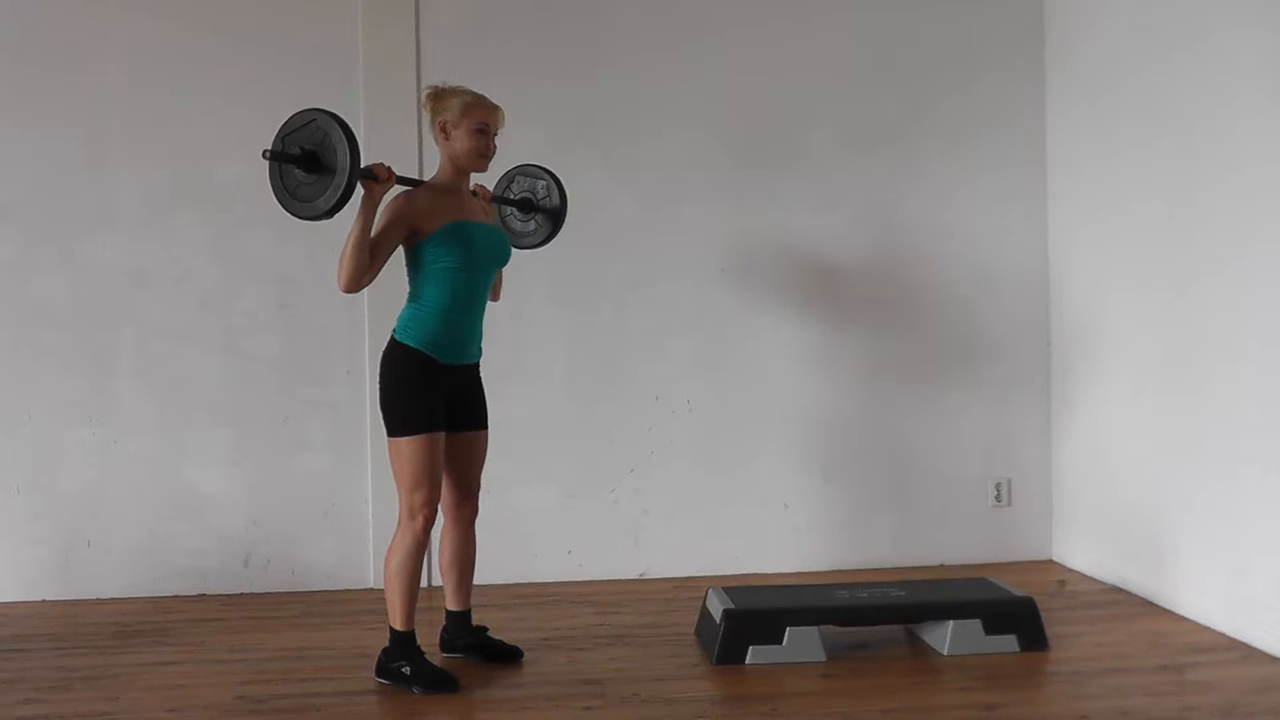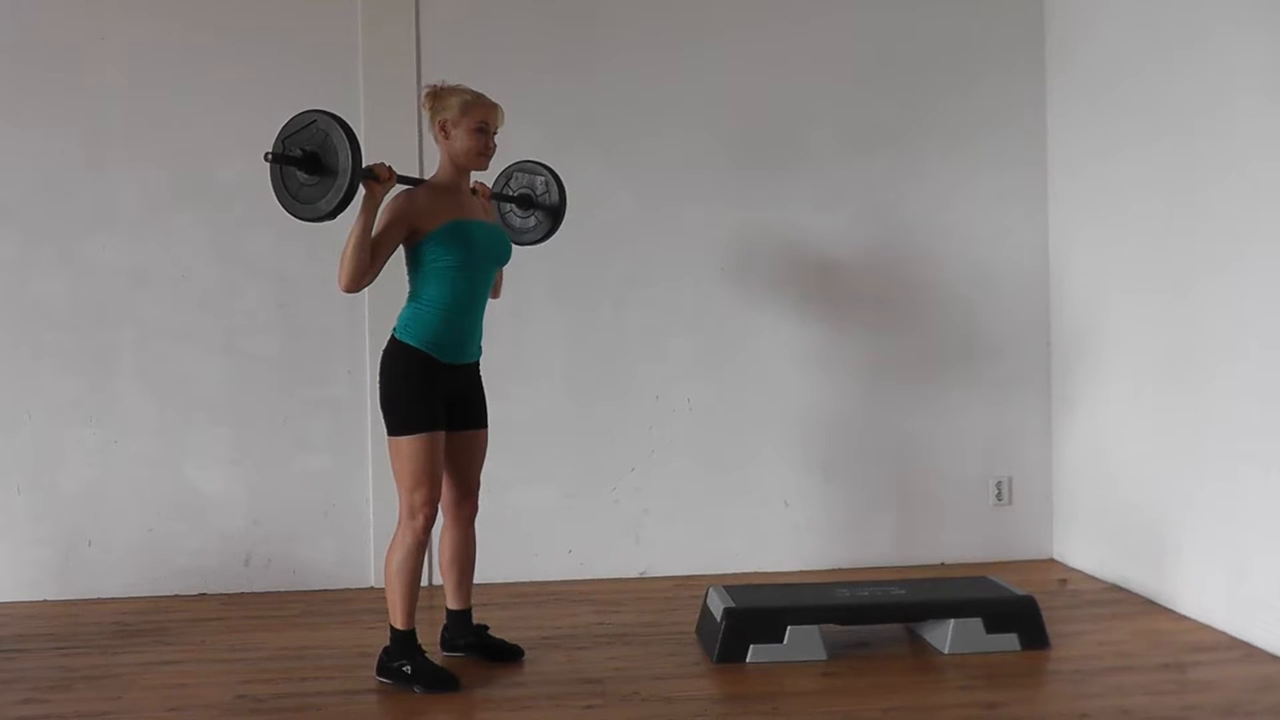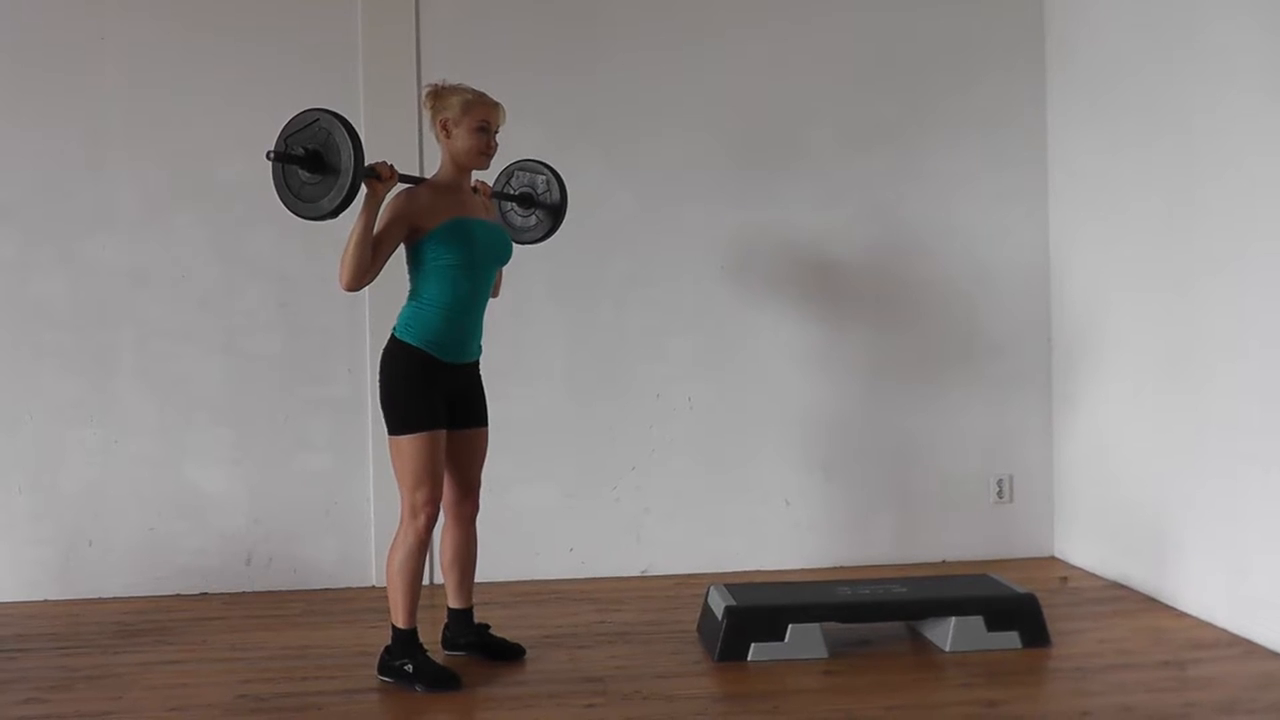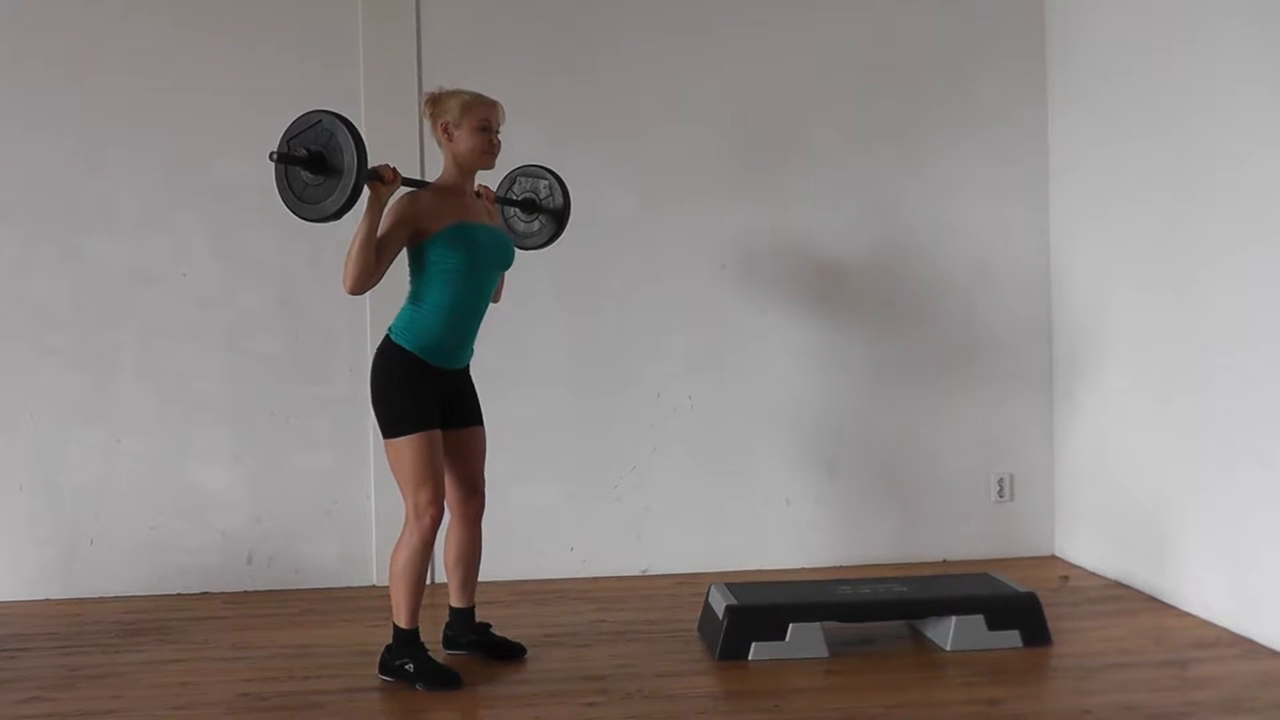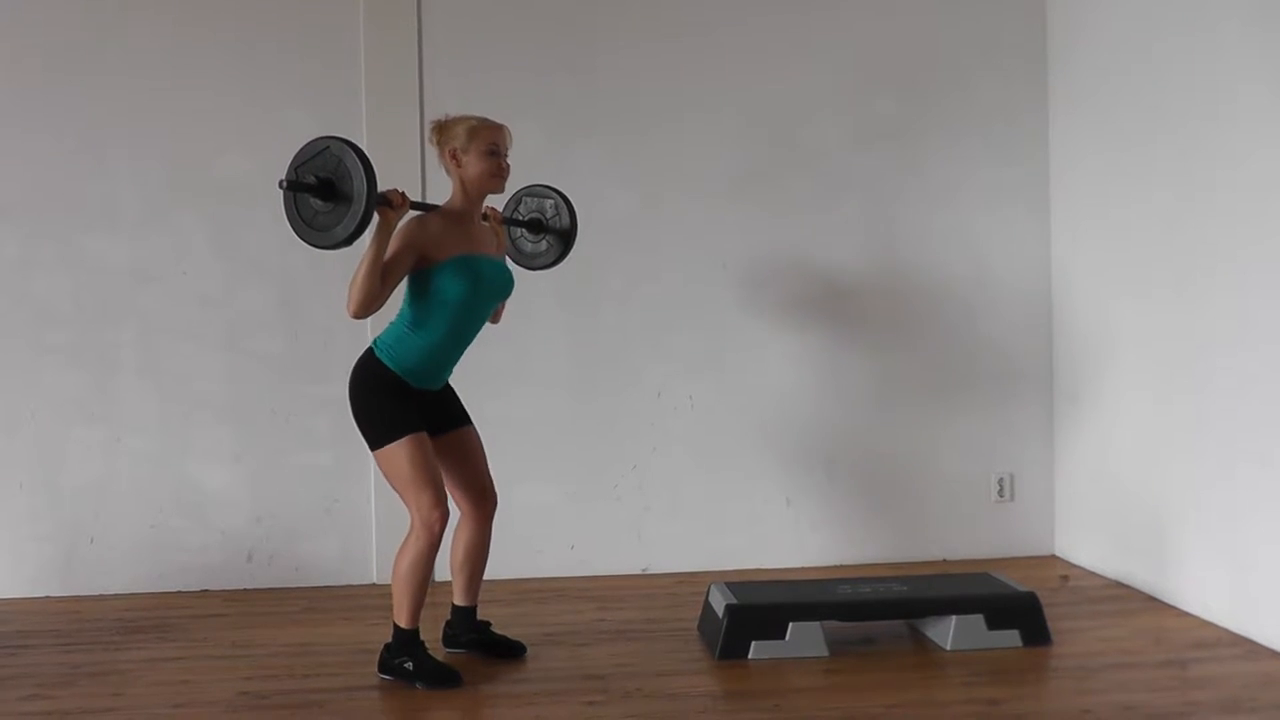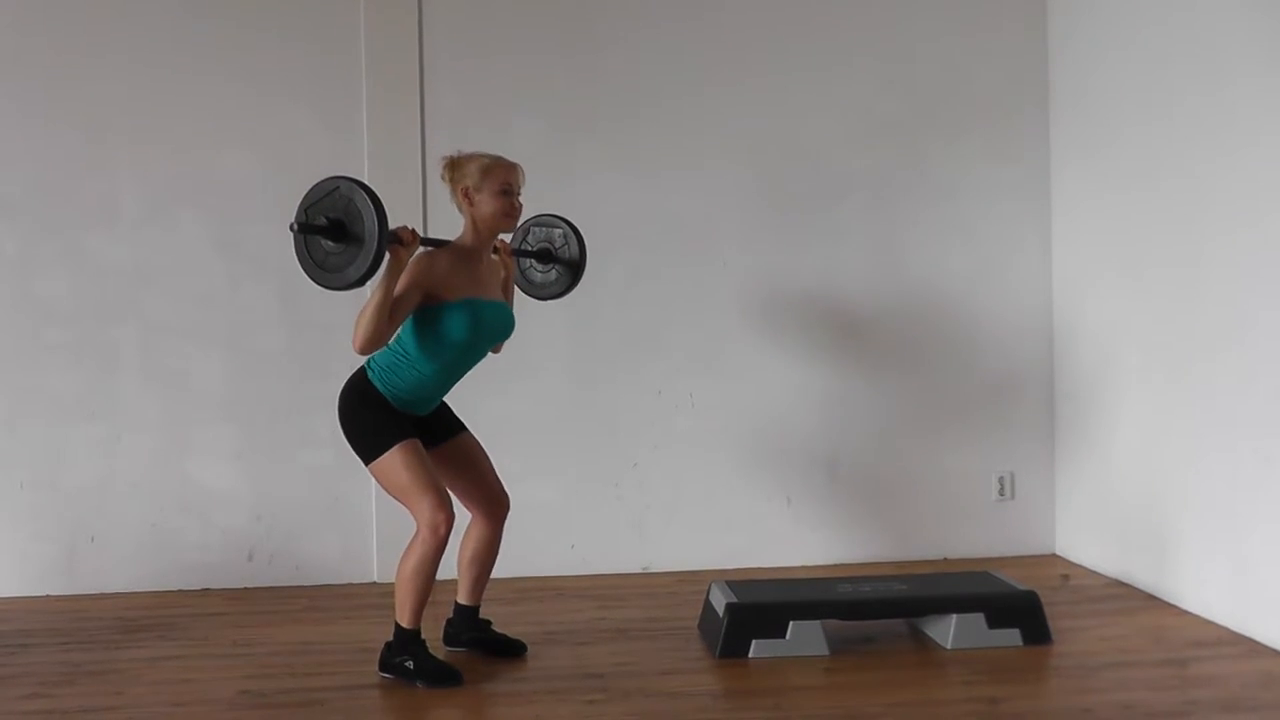
dt=0.3s
person 1, frame 1
left shoulder: (479, 205)
right shoulder: (413, 204)
right elbow: (352, 279)
right wrist: (370, 199)
left hip: (463, 369)
right hip: (415, 367)
left knee: (464, 505)
right knee: (420, 513)
left ankle: (460, 627)
right ankle: (398, 652)
person 1, frame 2
left shoulder: (479, 205)
right shoulder: (413, 204)
right elbow: (352, 281)
right wrist: (371, 201)
left hip: (463, 369)
right hip: (415, 367)
left knee: (463, 505)
right knee: (420, 513)
left ankle: (460, 627)
right ankle: (398, 652)
person 1, frame 3
left shoulder: (480, 203)
right shoulder: (413, 202)
right elbow: (353, 278)
right wrist: (373, 198)
left hip: (463, 367)
right hip: (415, 366)
left knee: (464, 504)
right knee: (421, 512)
left ankle: (462, 626)
right ankle: (400, 651)
person 1, frame 4
left shoulder: (480, 207)
right shoulder: (418, 205)
left elbow: (492, 291)
right elbow: (356, 282)
right wrist: (376, 200)
left hip: (453, 373)
right hip: (405, 370)
left knee: (469, 503)
right knee: (426, 512)
left ankle: (463, 626)
right ankle: (401, 651)
person 1, frame 5
left shoulder: (483, 231)
right shoulder: (425, 230)
left elbow: (492, 313)
right elbow: (360, 306)
right wrist: (385, 227)
left hip: (431, 386)
right hip: (384, 384)
left knee: (480, 502)
right knee: (431, 513)
left ankle: (464, 623)
right ankle: (401, 649)
person 1, frame 6
left shoulder: (488, 266)
right shoulder: (433, 265)
left elbow: (493, 342)
right elbow: (365, 341)
right wrist: (395, 264)
left hip: (423, 407)
right hip: (372, 405)
left knee: (493, 505)
right knee: (436, 517)
left ankle: (465, 623)
right ankle: (401, 649)
